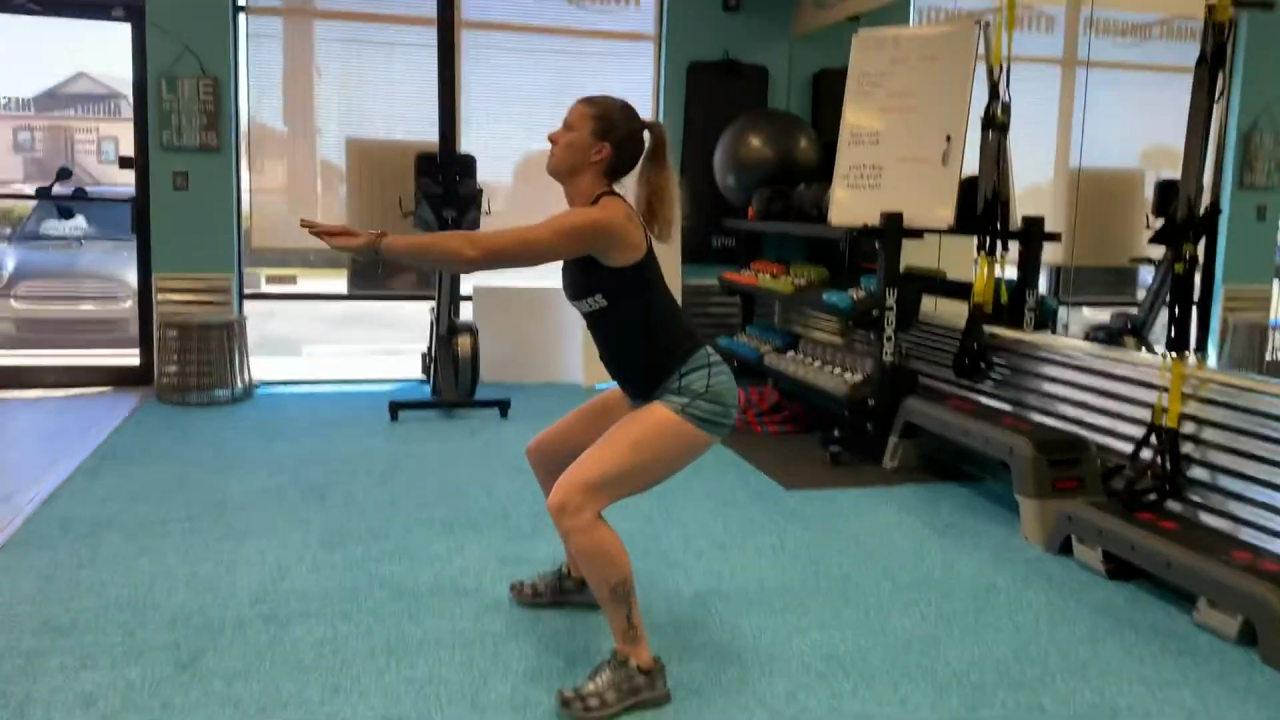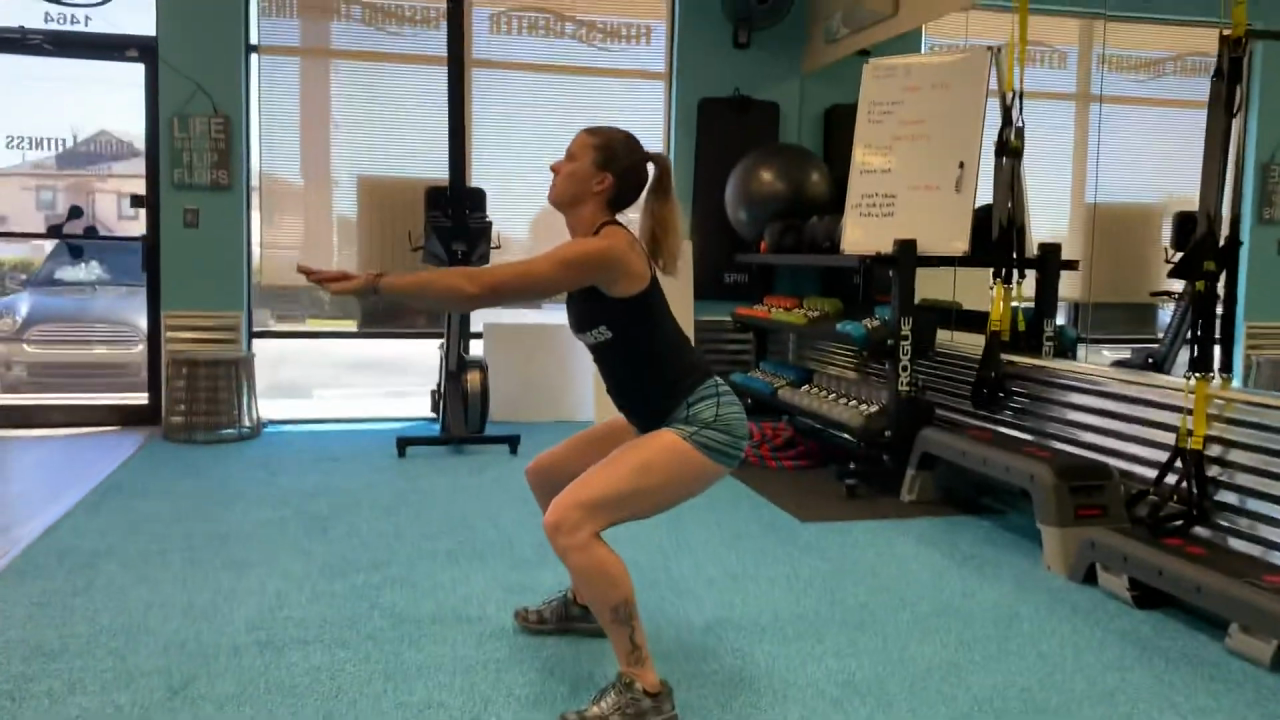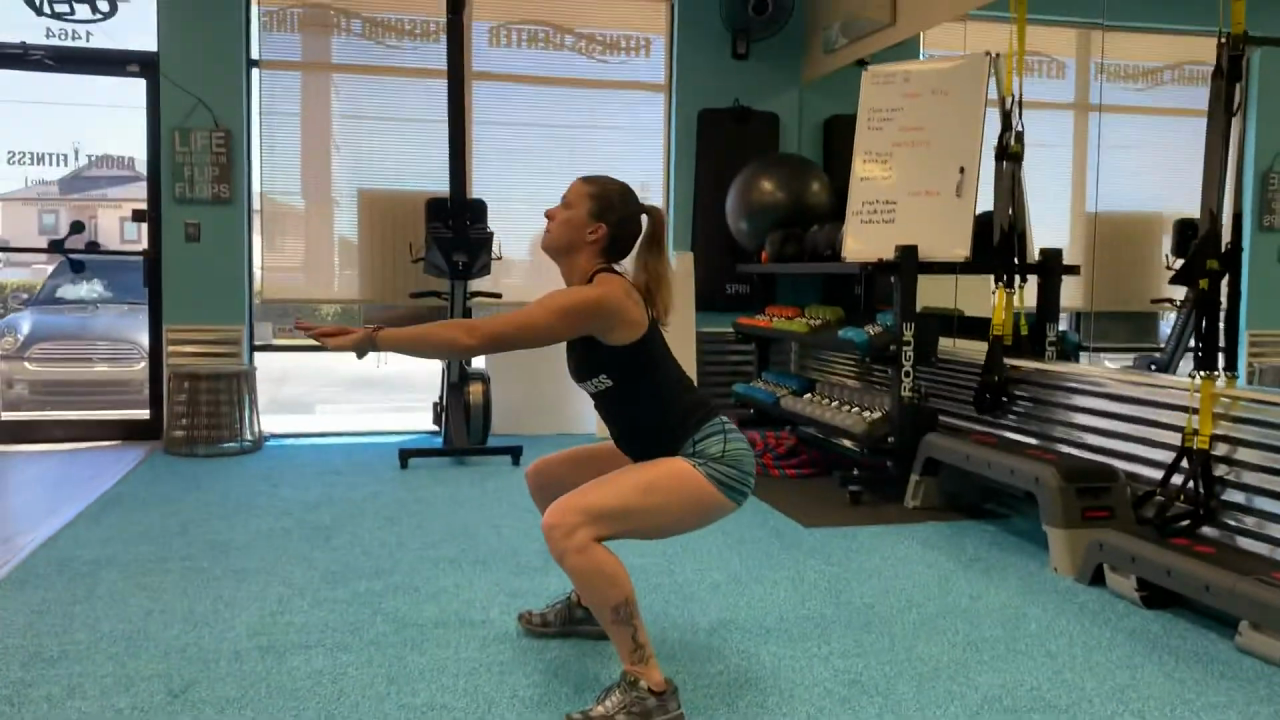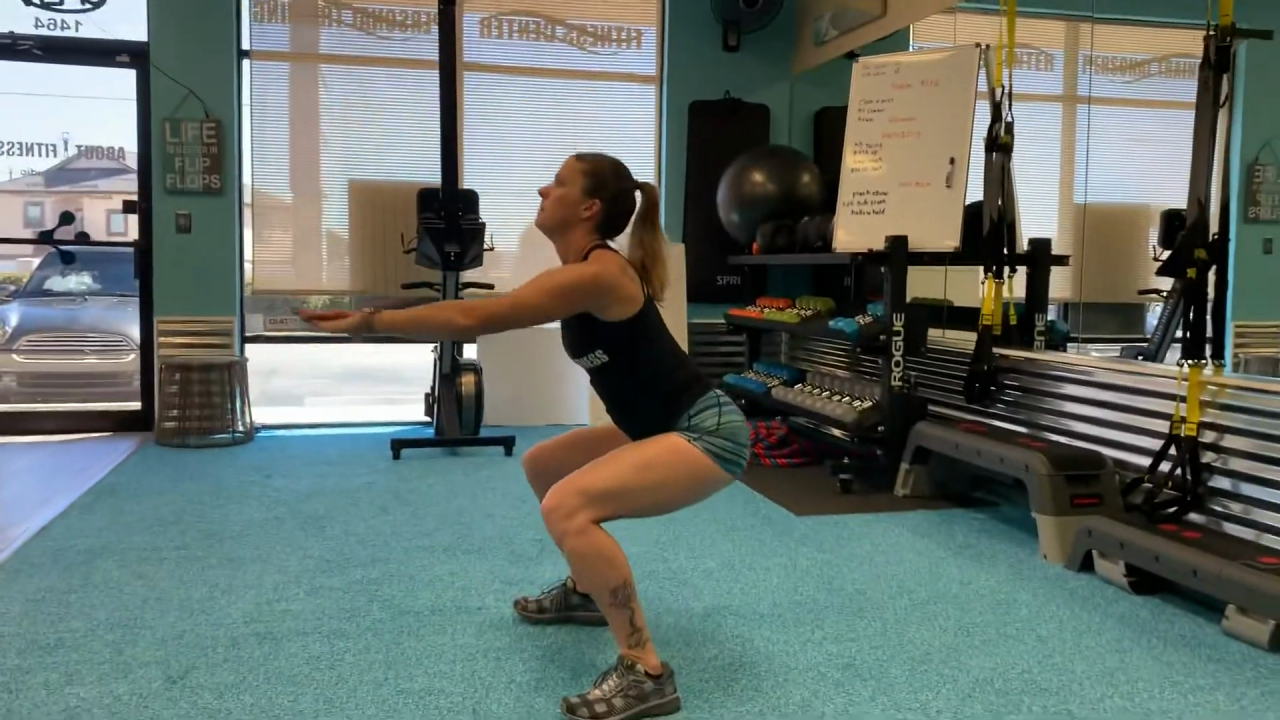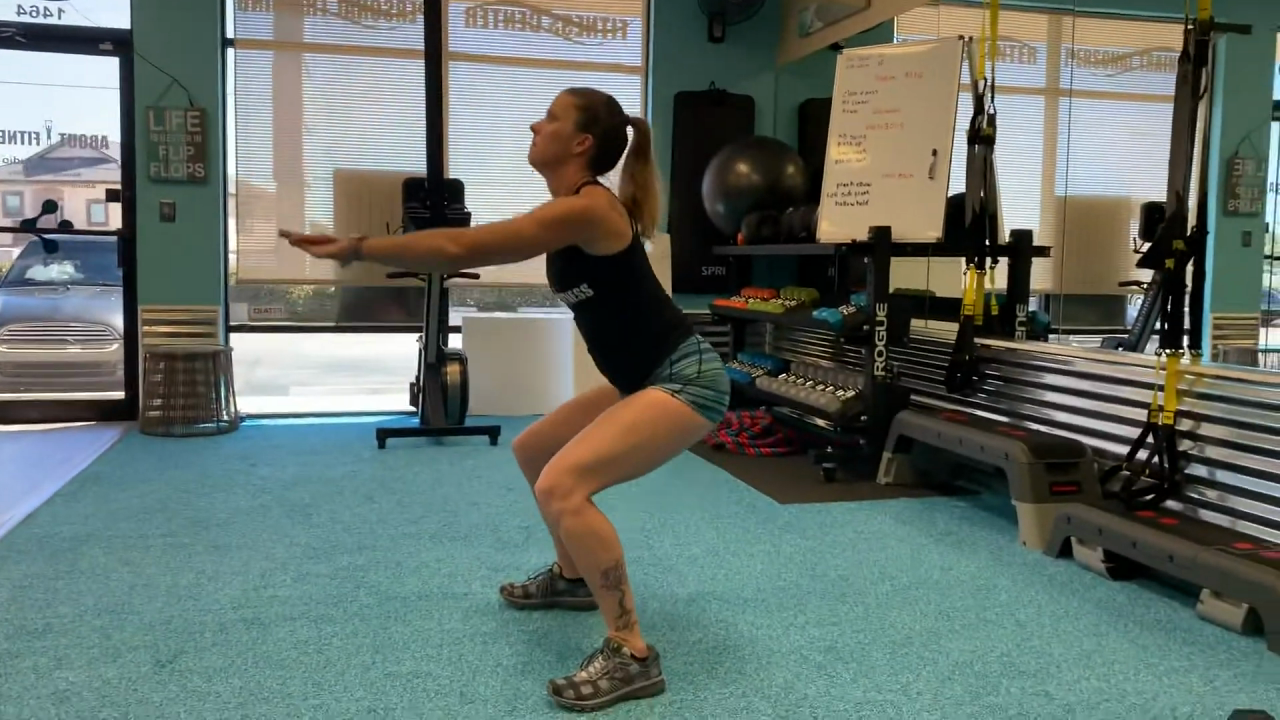
dt=0.3s
person 1, frame 1
left shoulder: (602, 220)
right shoulder: (583, 219)
left elbow: (478, 252)
right elbow: (488, 248)
left wrist: (373, 244)
right wrist: (378, 241)
left hip: (696, 391)
right hip: (653, 387)
left knee: (573, 500)
right knee: (545, 455)
left ankle: (638, 666)
right ankle: (579, 575)
person 1, frame 2
left shoulder: (605, 250)
right shoulder: (589, 250)
left elbow: (479, 287)
right elbow: (488, 285)
left wrist: (372, 283)
right wrist: (379, 283)
left hip: (707, 424)
right hip: (665, 420)
left knee: (569, 519)
right knee: (545, 477)
right ankle: (586, 602)
person 1, frame 3
left shoulder: (601, 299)
right shoulder: (585, 297)
left elbow: (475, 338)
right elbow: (485, 331)
left wrist: (369, 338)
right wrist: (378, 336)
left hip: (714, 460)
right hip: (670, 451)
left knee: (567, 524)
right knee: (544, 479)
right ankle: (589, 605)
person 1, frame 4
left shoulder: (596, 275)
right shoulder: (583, 273)
left elbow: (474, 319)
right elbow: (485, 313)
left wrist: (365, 321)
right wrist: (373, 315)
left hip: (708, 433)
right hip: (667, 428)
left knee: (566, 506)
right knee: (542, 465)
left ankle: (645, 674)
right ankle: (584, 592)
person 1, frame 5
left shoulder: (586, 209)
right shoulder: (573, 211)
left elbow: (462, 249)
right elbow: (473, 249)
left wrist: (354, 248)
right wrist: (361, 249)
left hip: (687, 380)
right hip: (649, 378)
left knee: (561, 484)
right knee: (532, 451)
left ankle: (631, 656)
right ankle: (572, 574)
